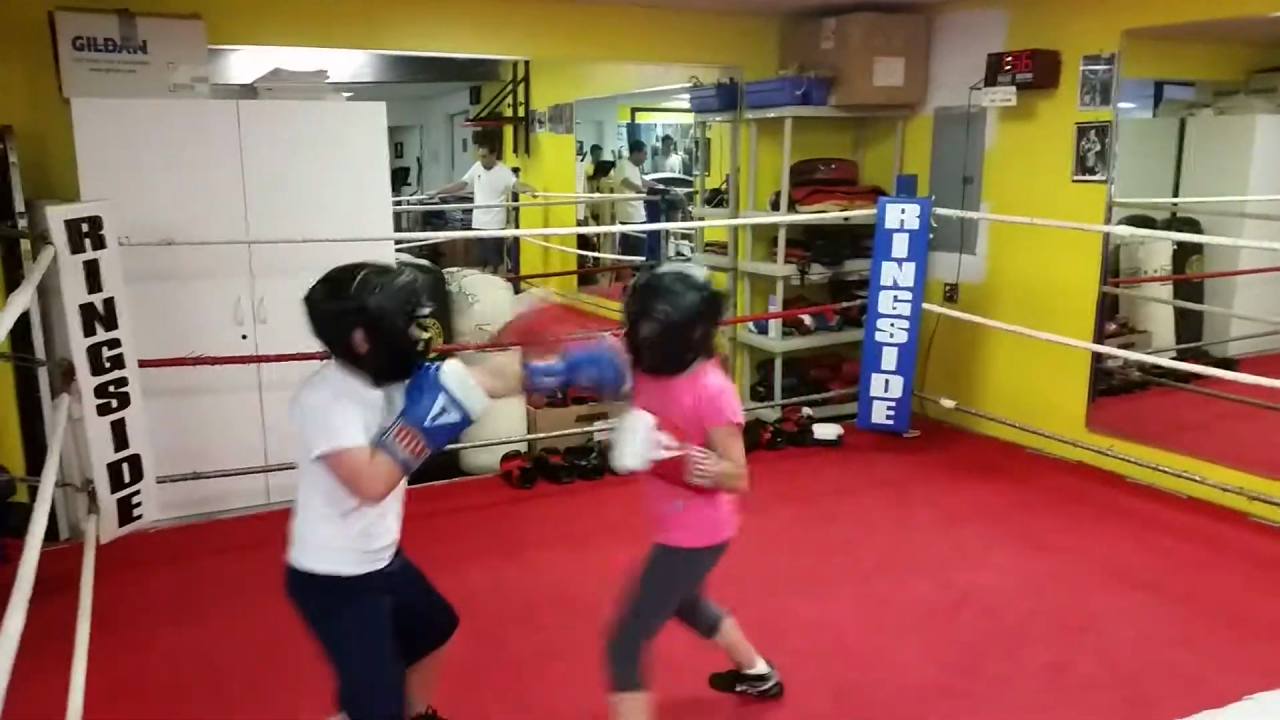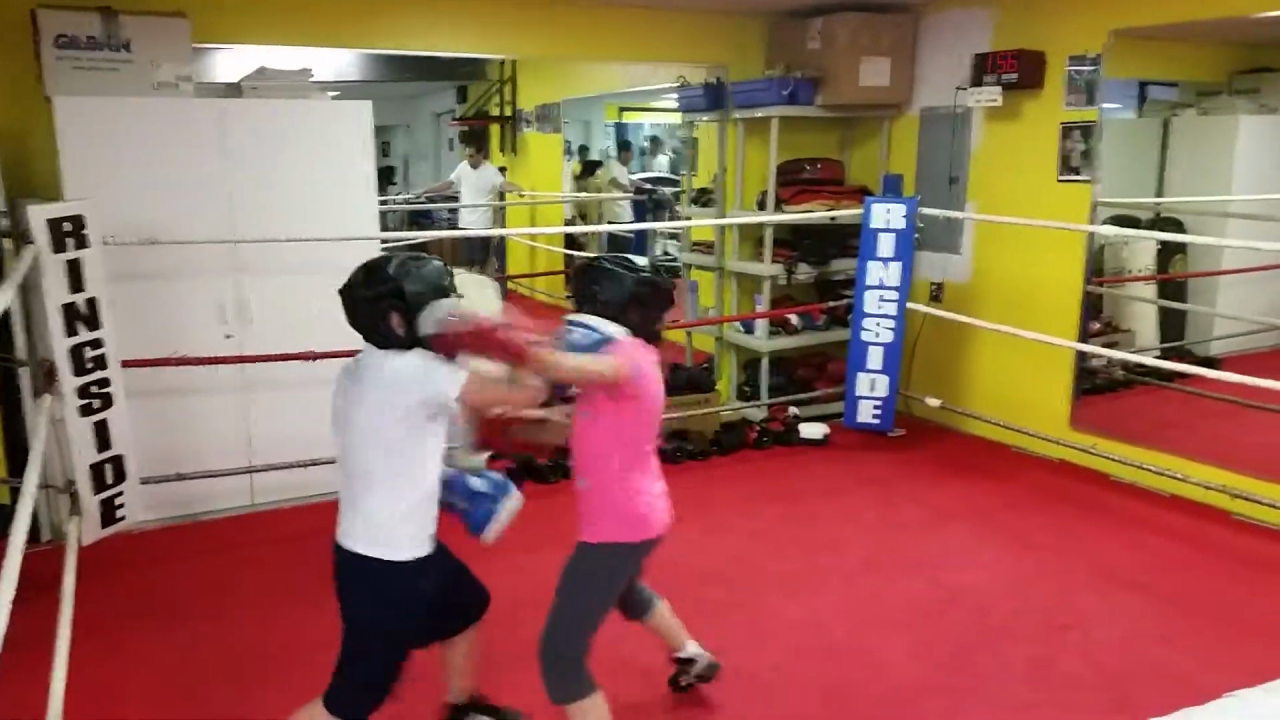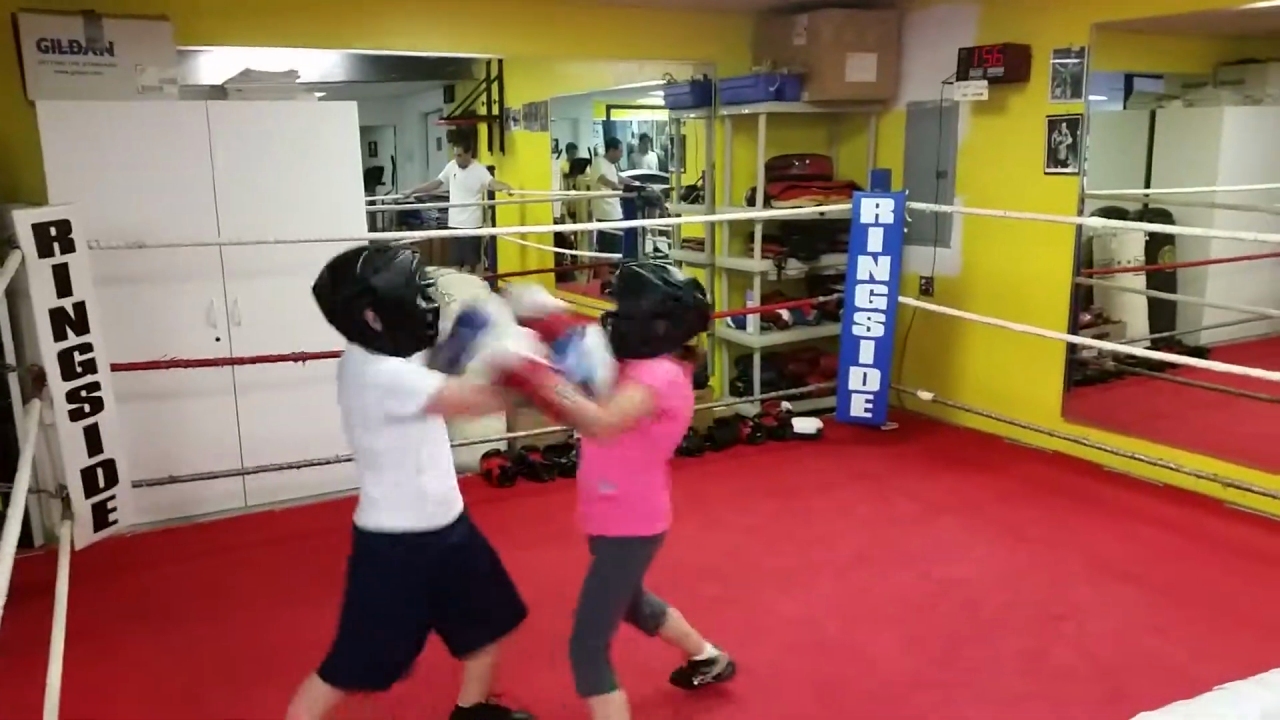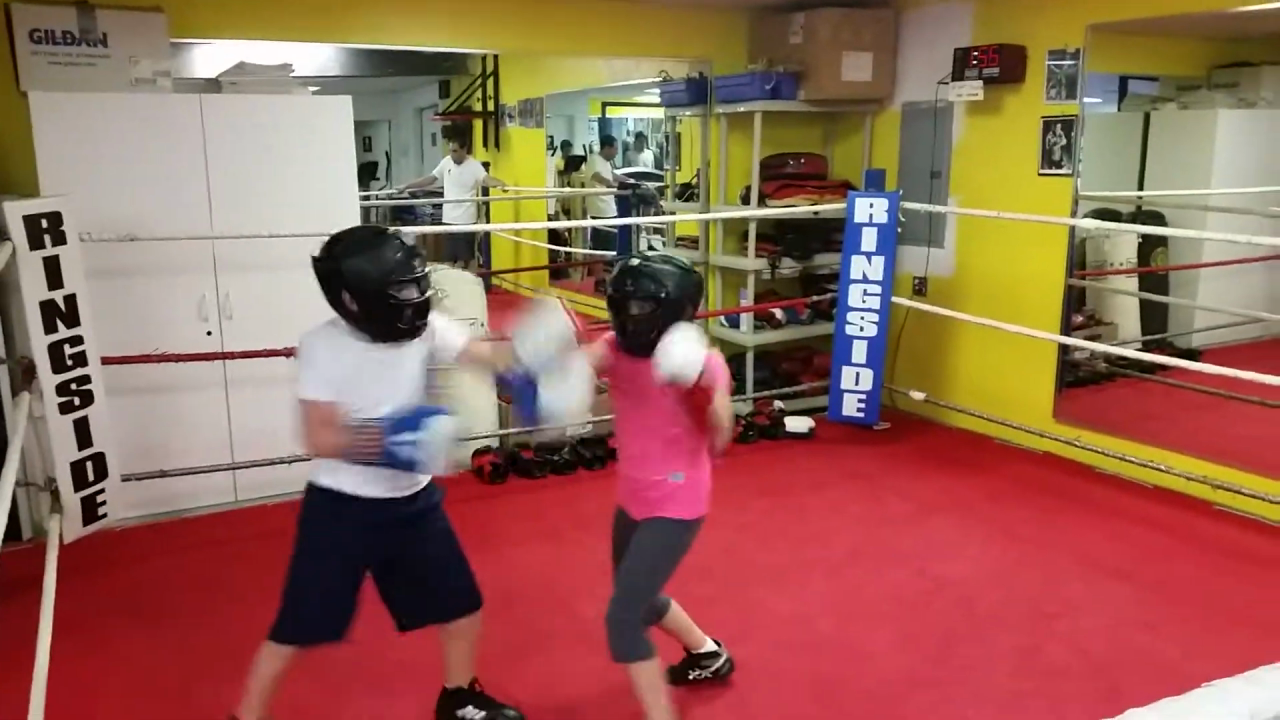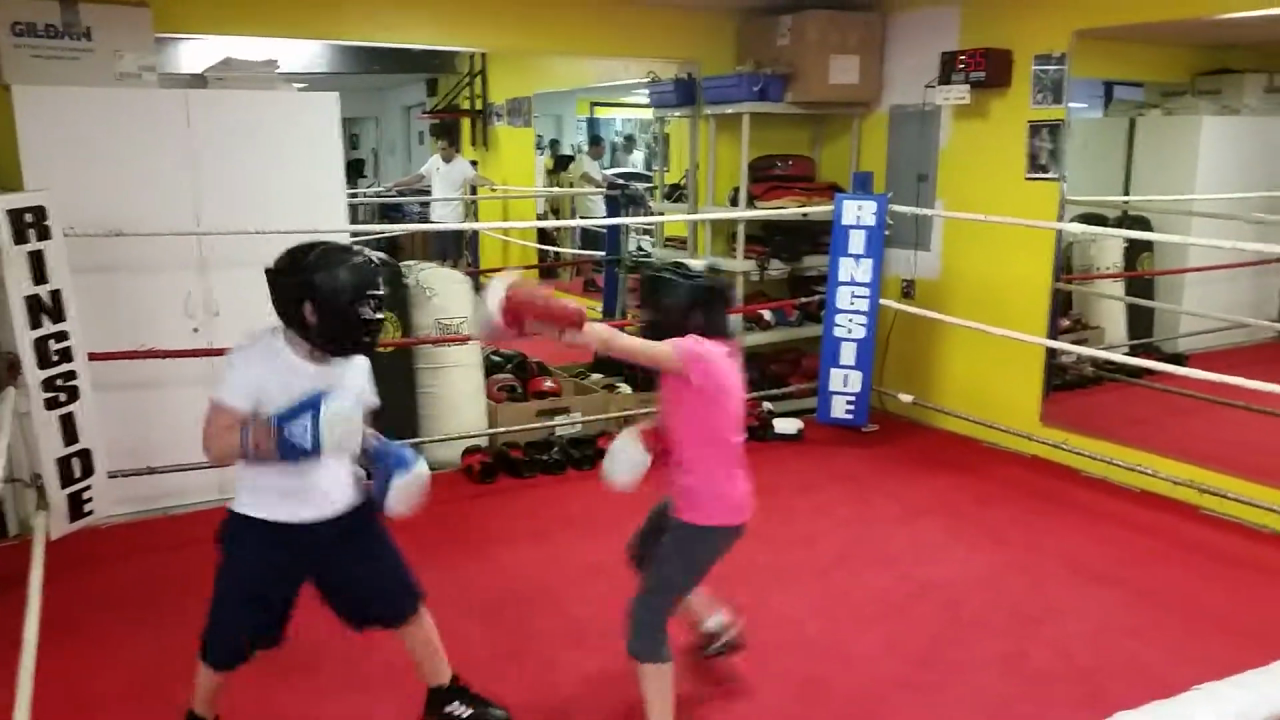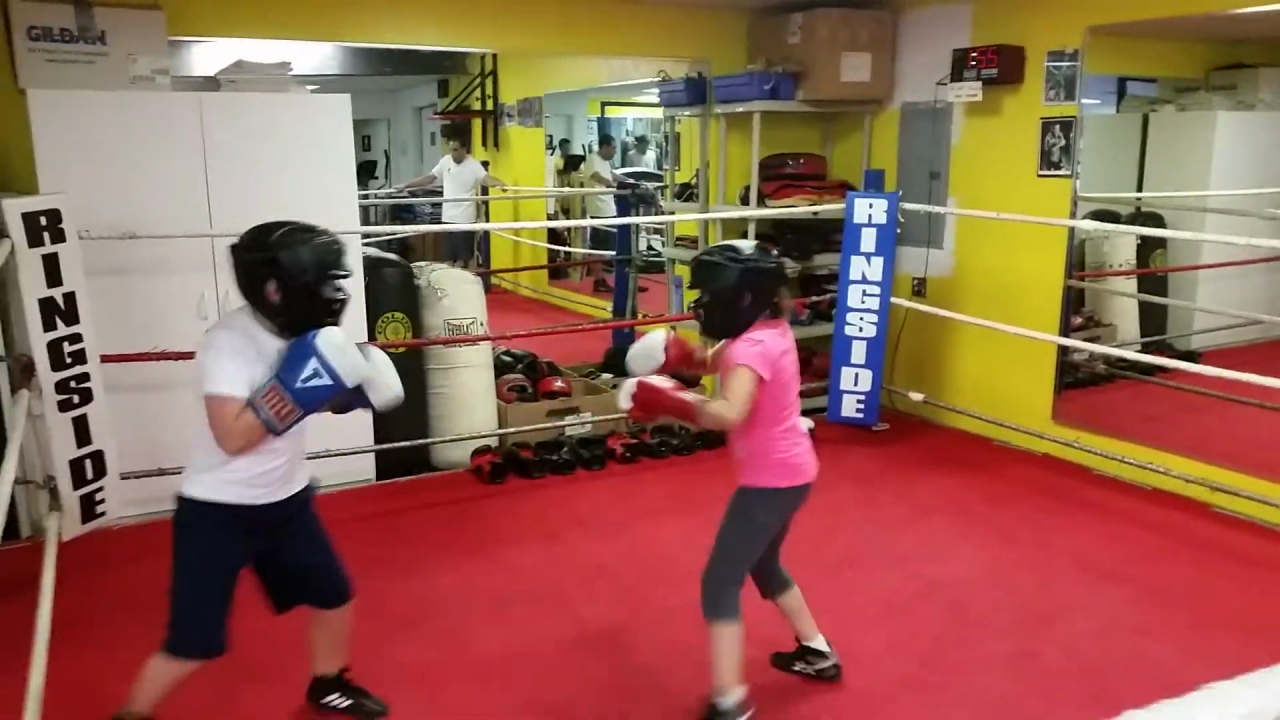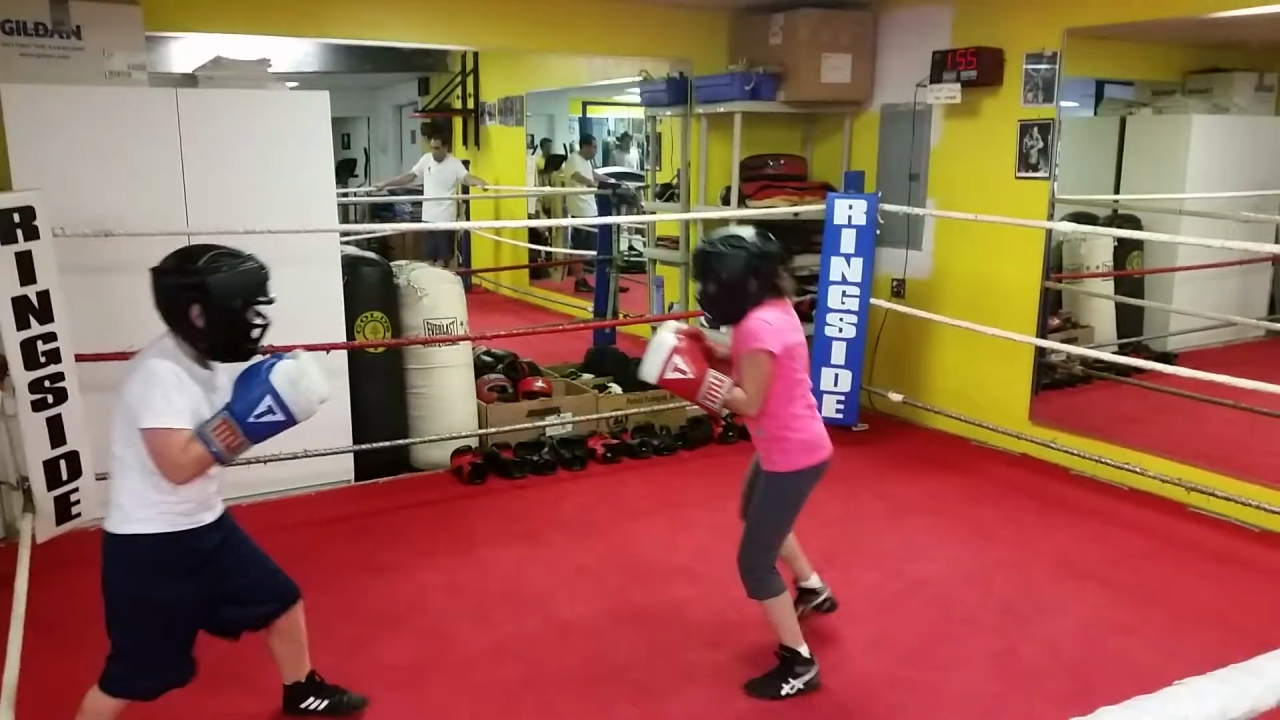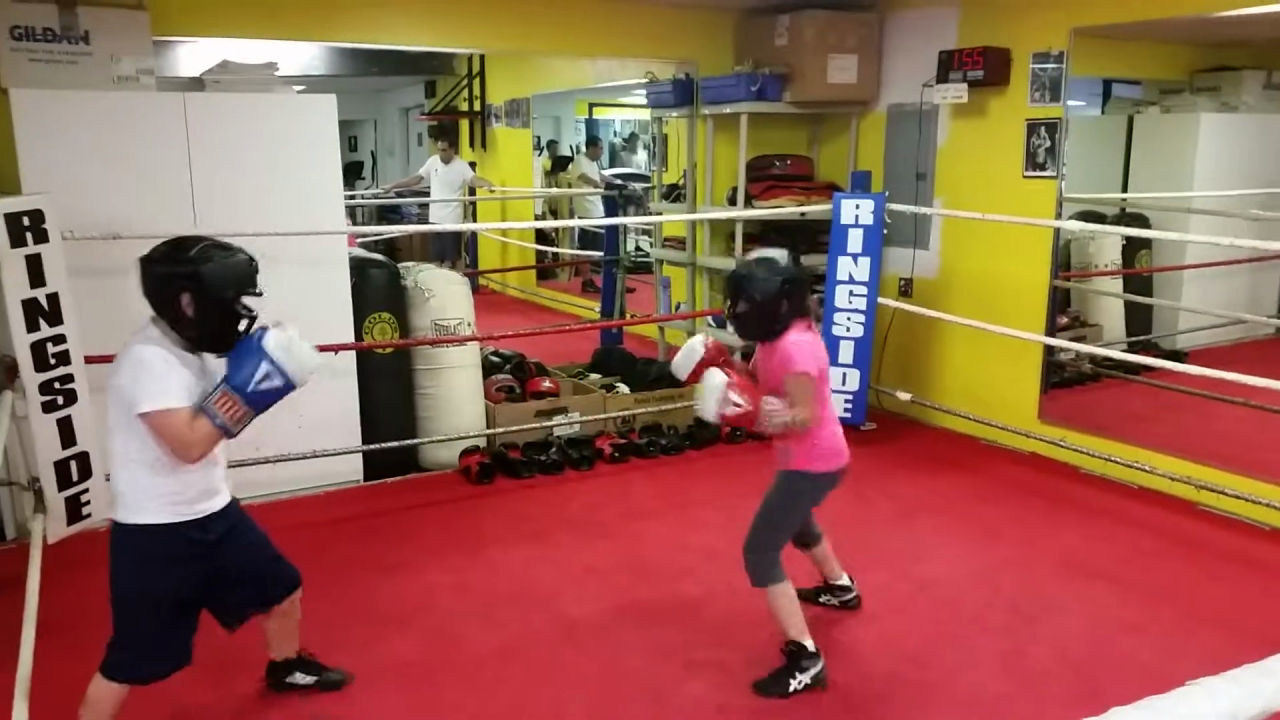
dt=0.2s
person 1, frame 1
left shoulder: (390, 377)
right shoulder: (322, 396)
left elbow: (479, 380)
right elbow: (371, 484)
left wrist: (565, 366)
right wrist: (421, 421)
left hip: (379, 561)
right hip: (333, 579)
left knee: (434, 631)
person 1, frame 2
left shoulder: (368, 371)
right shoulder: (412, 370)
right elbow: (515, 397)
left wrist: (449, 484)
left hip: (401, 546)
right hip: (388, 558)
left knee: (465, 610)
person 1, frame 3
left shoulder: (382, 359)
right shoulder: (379, 374)
right elbow: (472, 401)
left hip: (444, 525)
right hip: (396, 542)
left knee: (495, 619)
right knee: (350, 669)
person 1, frame 4
left shoulder: (420, 328)
right shoulder: (322, 347)
left elbow: (484, 353)
right elbow: (320, 440)
right wrist: (387, 440)
left hip: (411, 499)
right hip: (342, 505)
left knee: (459, 602)
right knee: (298, 626)
person 1, frame 5
left shoulder: (352, 362)
right shoulder: (255, 359)
right elbow: (218, 444)
left wrist: (383, 455)
right wrist: (286, 433)
left hip: (343, 515)
right hip: (266, 527)
left knee: (404, 606)
right knee: (228, 643)
person 1, frame 6
left shoulder: (297, 337)
right shoulder: (228, 343)
right elbow: (235, 438)
left wrist: (354, 389)
right wrist: (296, 390)
left hip: (285, 500)
right hip: (215, 508)
left knee: (335, 594)
right knee: (194, 640)
person 1, frame 7
left shoulder: (201, 363)
right shoulder: (158, 372)
left elbow: (226, 430)
right elbow: (179, 466)
left wrist: (283, 400)
right wrist: (243, 416)
left hip: (207, 526)
right hip: (148, 545)
left knee: (281, 601)
right knee: (135, 675)
person 1, frame 8
left shoulder: (188, 349)
right shoulder: (146, 360)
right elbow: (188, 445)
left wrist: (251, 384)
right wrist: (243, 388)
left hip: (212, 512)
right hip: (155, 534)
left knee: (280, 587)
right knee: (135, 659)
left ankle: (286, 665)
person 2, frame 1
left shoulder: (710, 390)
right shoulder: (651, 366)
left elbow: (734, 477)
left wrist: (675, 459)
left hip: (693, 535)
right hip: (678, 526)
left knee: (623, 647)
right knee: (687, 606)
right ankle: (757, 671)
person 2, frame 2
left shoulder: (626, 356)
right shoulder: (622, 355)
left elbow: (567, 368)
right elbow: (576, 420)
left hip: (616, 527)
right hip: (641, 514)
left knee: (560, 653)
right knee: (627, 592)
right ankle: (691, 656)
person 2, frame 3
left shoulder: (659, 375)
right shoulder: (641, 363)
left elbow: (601, 423)
left wrist: (535, 379)
right wrist: (561, 331)
left hip: (628, 526)
right hip: (614, 519)
left knee: (588, 649)
right knee: (630, 603)
right ankle: (707, 658)
person 2, frame 4
left shoulder: (705, 362)
right shoulder: (616, 346)
left elbow: (717, 440)
right elbow: (581, 362)
left wrist: (697, 390)
left hip: (676, 509)
right hip: (634, 501)
left knee: (624, 618)
right knee: (639, 595)
right ankle: (708, 653)
person 2, frame 5
left shoulder: (696, 352)
right shoulder: (715, 353)
left elbow: (612, 343)
right wrist: (654, 436)
left hip: (712, 512)
right hip: (695, 500)
left knee: (647, 618)
right knee: (645, 556)
right ankle: (716, 624)
person 2, frame 6
left shoulder: (752, 346)
right shoulder: (771, 329)
left elbow: (731, 415)
right elbow: (713, 362)
left wrist: (675, 402)
right wrist: (682, 356)
left hip: (774, 481)
right hip: (791, 471)
left knee: (719, 583)
right knee: (760, 565)
right ankle: (816, 652)
person 2, frame 7
left shoulder: (761, 325)
right shoulder: (771, 311)
left elbow: (749, 403)
right elbow: (741, 365)
left wrist: (697, 379)
right wrist: (701, 351)
left hip: (793, 457)
right hip: (794, 448)
left knee: (754, 561)
right knee: (757, 516)
left ankle: (798, 662)
right ankle: (811, 588)
person 2, frame 8
left shoulder: (795, 346)
right shoulder: (778, 336)
left elbow: (802, 419)
right elbow: (758, 379)
left wrist: (751, 410)
right wrist: (722, 369)
left hip: (814, 462)
right hip: (808, 459)
left knee: (760, 552)
right knee: (793, 521)
left ankle: (805, 658)
right ankle: (840, 586)
